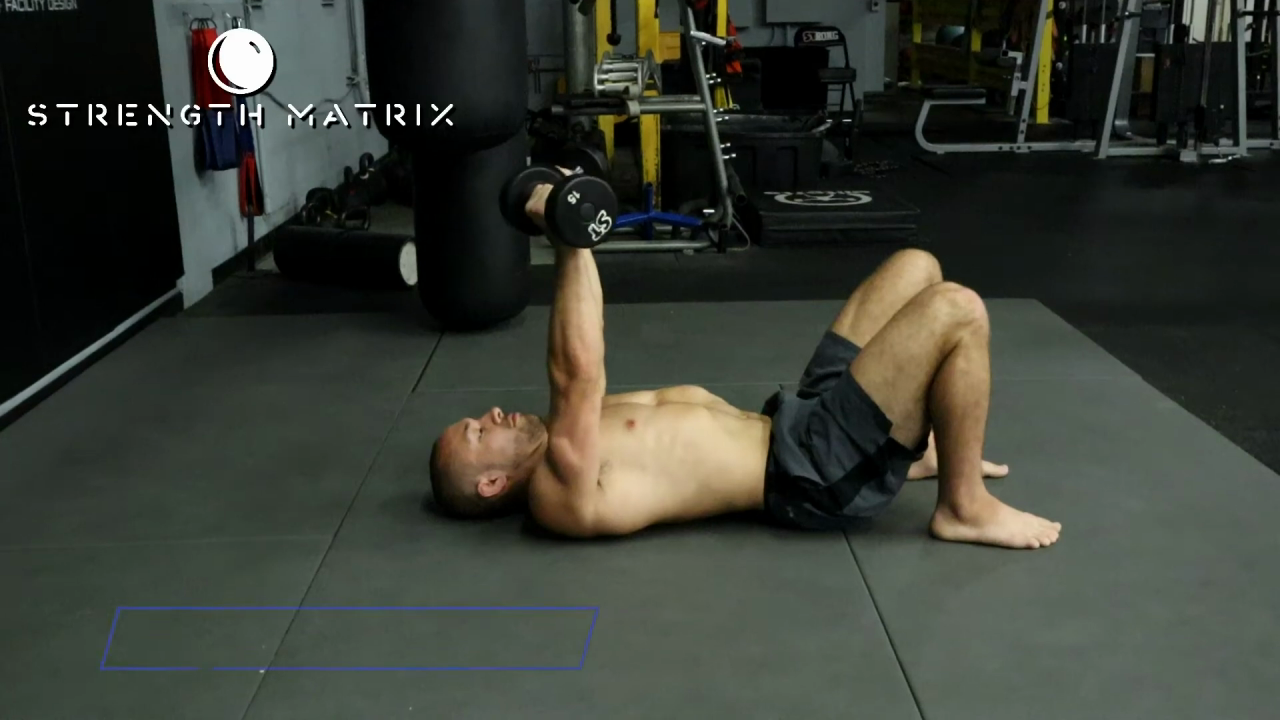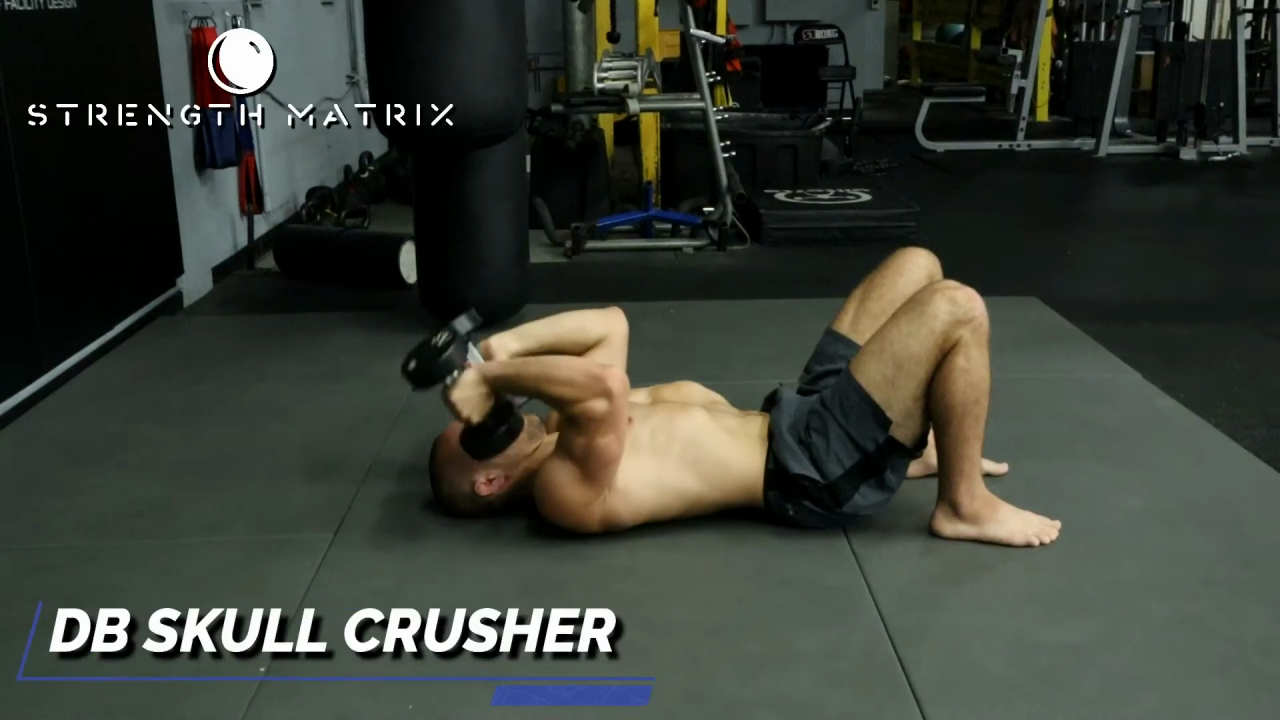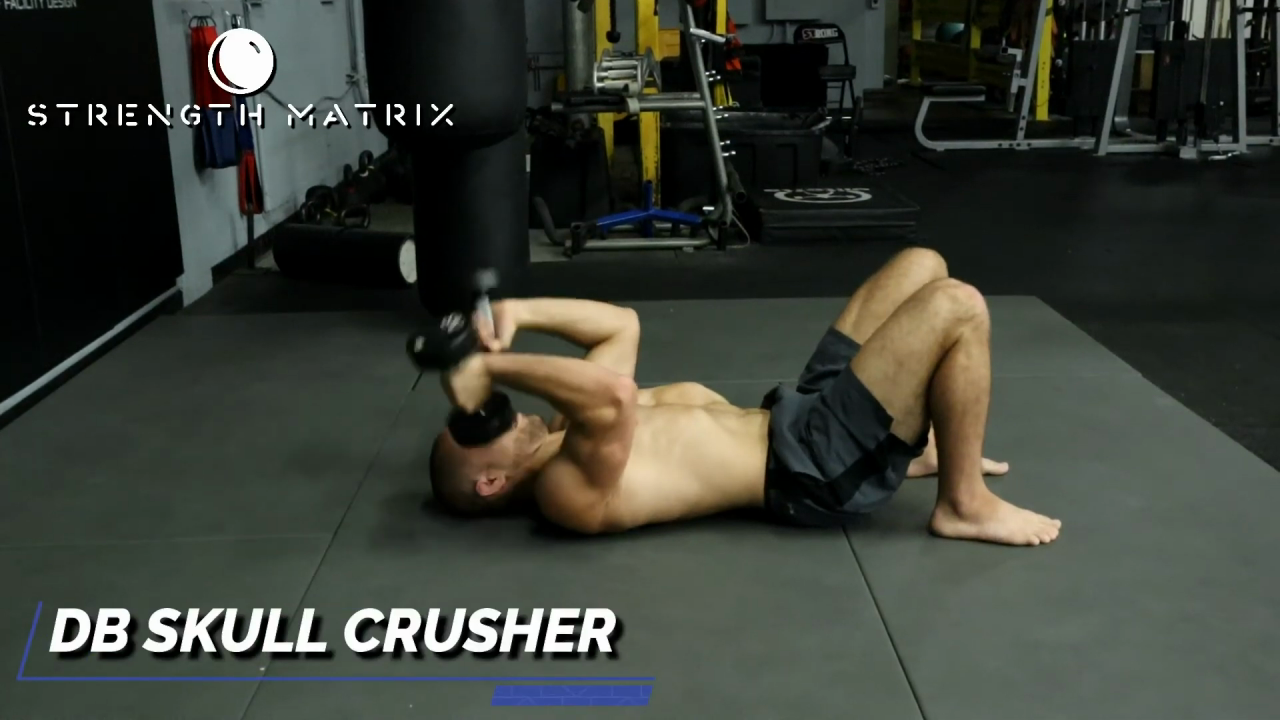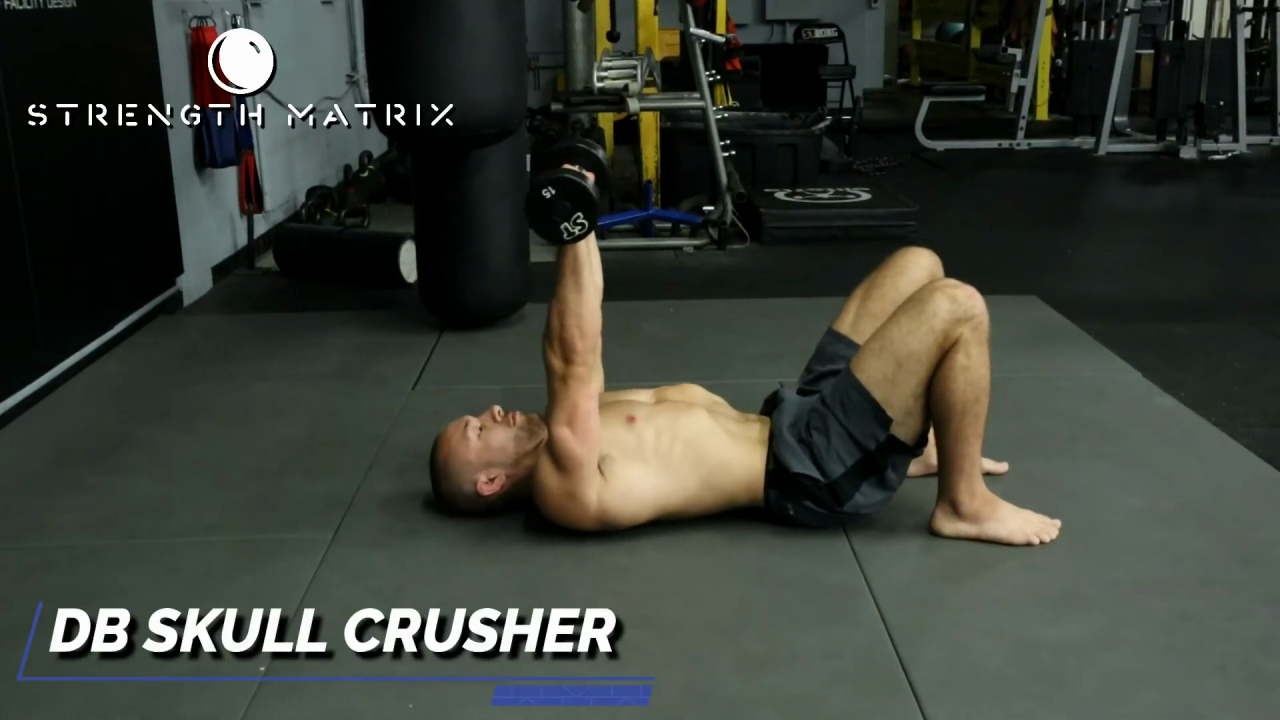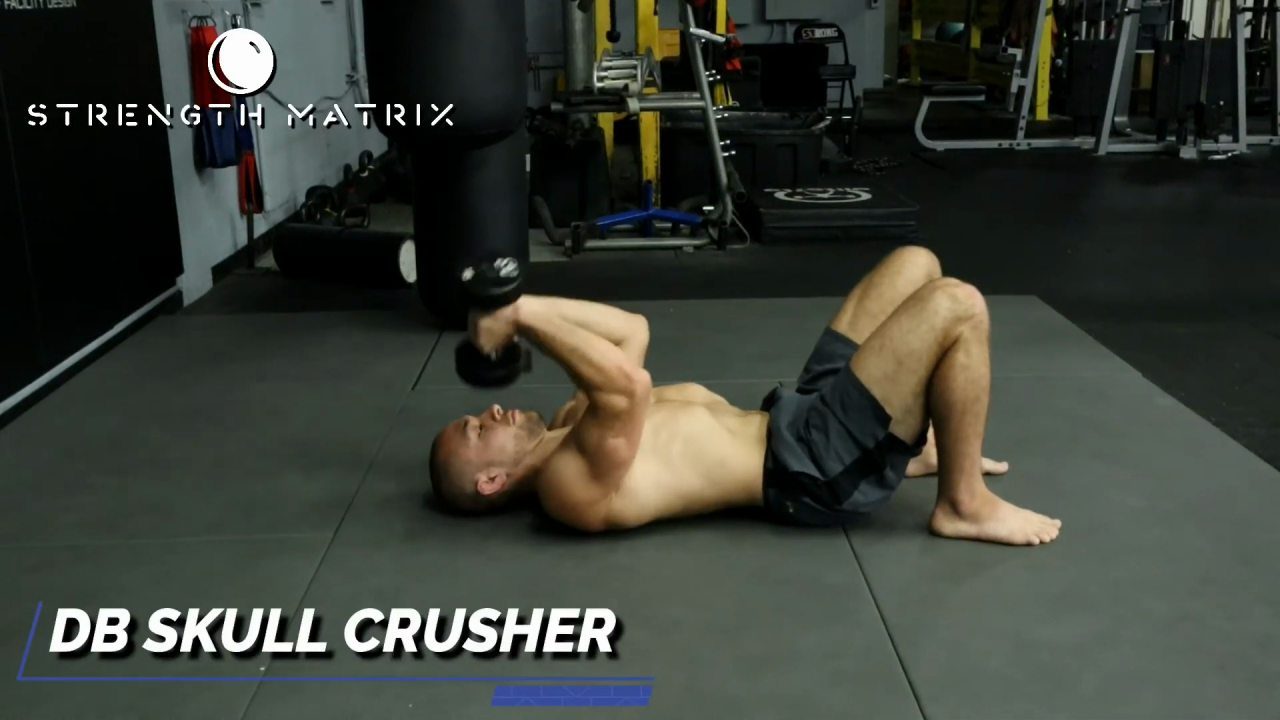
dt=1s
person 1, frame 1
left shoulder: (558, 440)
right shoulder: (560, 495)
right elbow: (578, 374)
right wrist: (572, 242)
left hip: (798, 421)
right hip: (818, 471)
left knee: (916, 267)
right knee: (958, 311)
left ankle: (921, 449)
right ankle: (965, 509)
person 1, frame 2
left shoulder: (560, 436)
right shoulder: (567, 490)
left elbow: (611, 325)
right elbow: (606, 384)
left wrist: (506, 342)
right wrist: (492, 376)
left hip: (799, 419)
right hip: (818, 468)
left knee: (916, 264)
right knee: (957, 308)
left ankle: (919, 446)
right ankle: (964, 505)
person 1, frame 3
left shoulder: (570, 438)
right shoulder: (570, 492)
left elbow: (623, 325)
right elbow: (615, 394)
left wrist: (516, 312)
right wrist: (496, 367)
left hip: (799, 417)
right hip: (819, 467)
left knee: (923, 266)
right knee: (957, 307)
left ankle: (919, 446)
right ankle: (964, 505)
person 1, frame 4
left shoulder: (564, 442)
right shoulder: (564, 490)
right elbow: (573, 365)
right wrist: (575, 232)
left hip: (794, 423)
right hip: (817, 470)
left knee: (919, 267)
right knee: (957, 306)
left ankle: (918, 448)
right ankle: (965, 506)
person 1, frame 5
left shoulder: (571, 425)
right shoulder: (572, 487)
left elbow: (632, 331)
right elbow: (629, 385)
left wrist: (522, 306)
right wrist: (521, 316)
left hip: (796, 418)
right hip: (818, 467)
left knee: (916, 264)
right knee: (957, 306)
left ankle: (918, 446)
right ankle: (965, 505)
